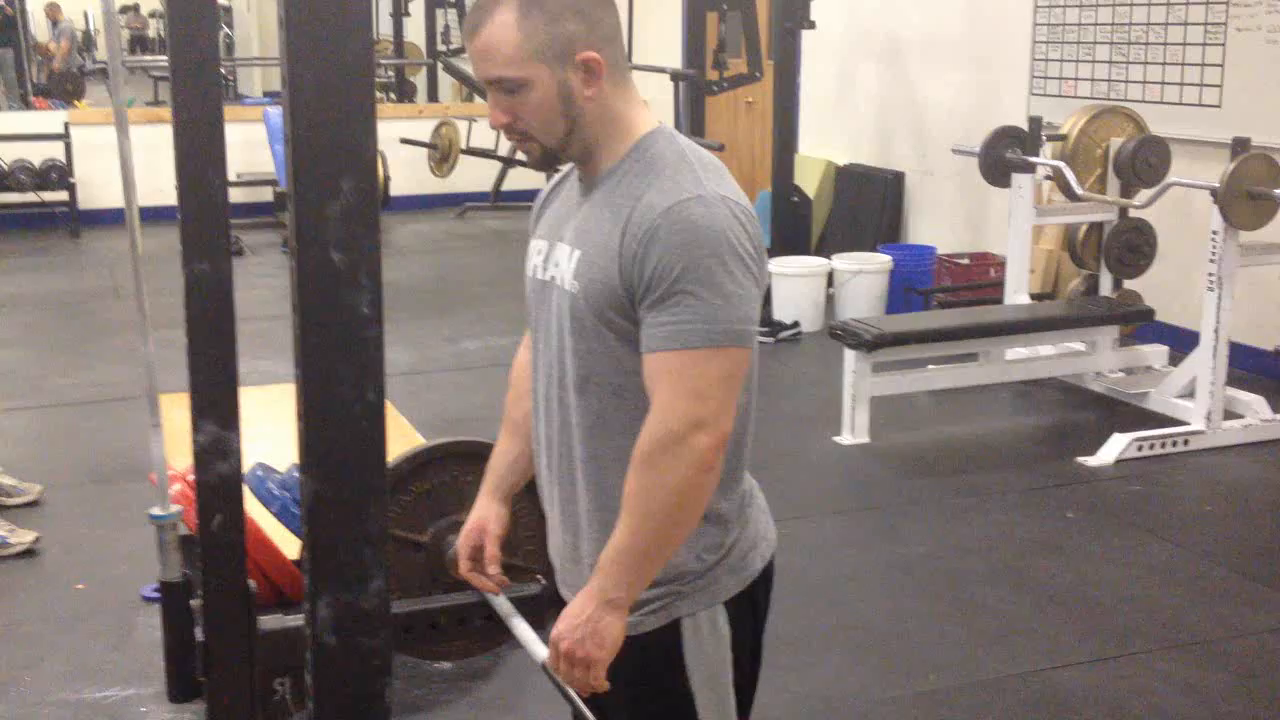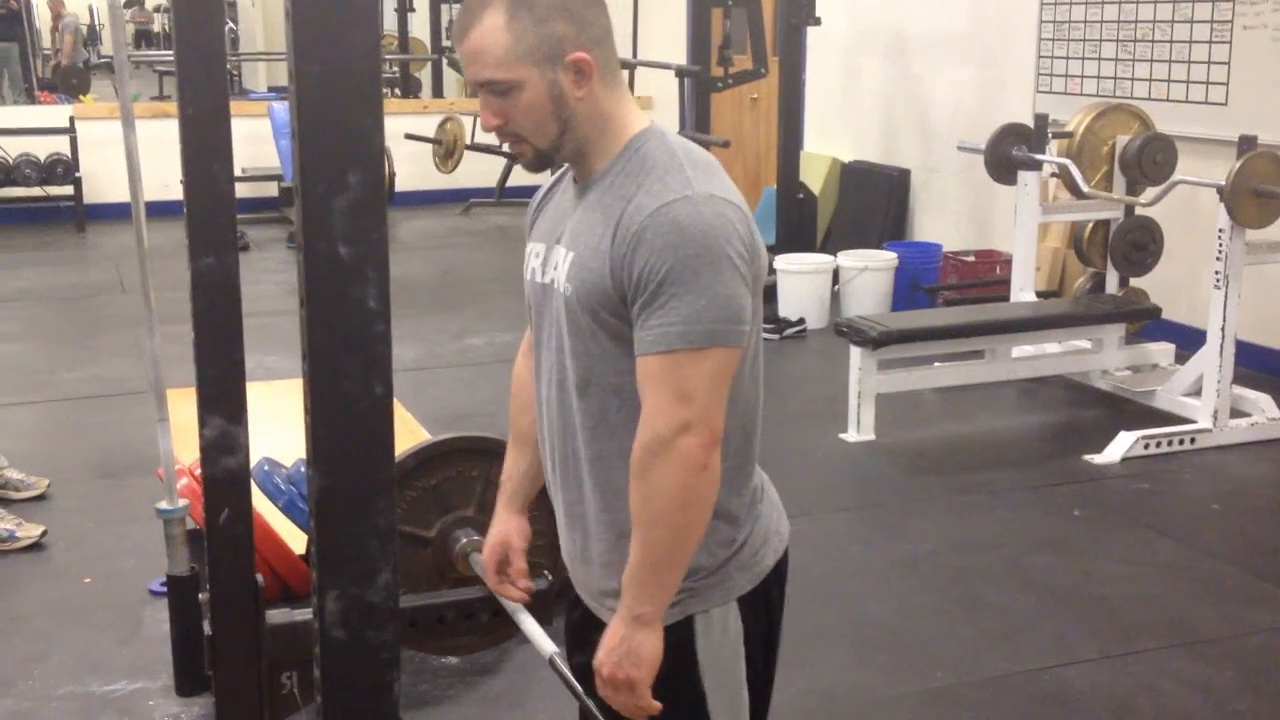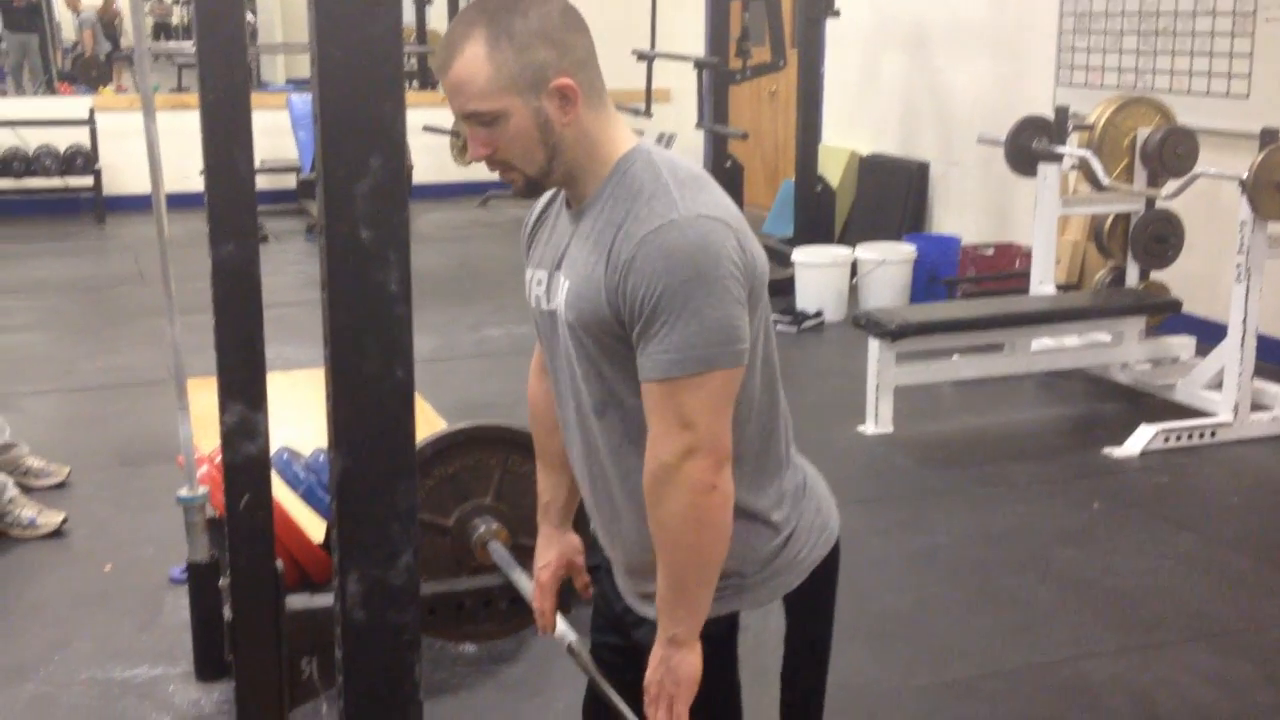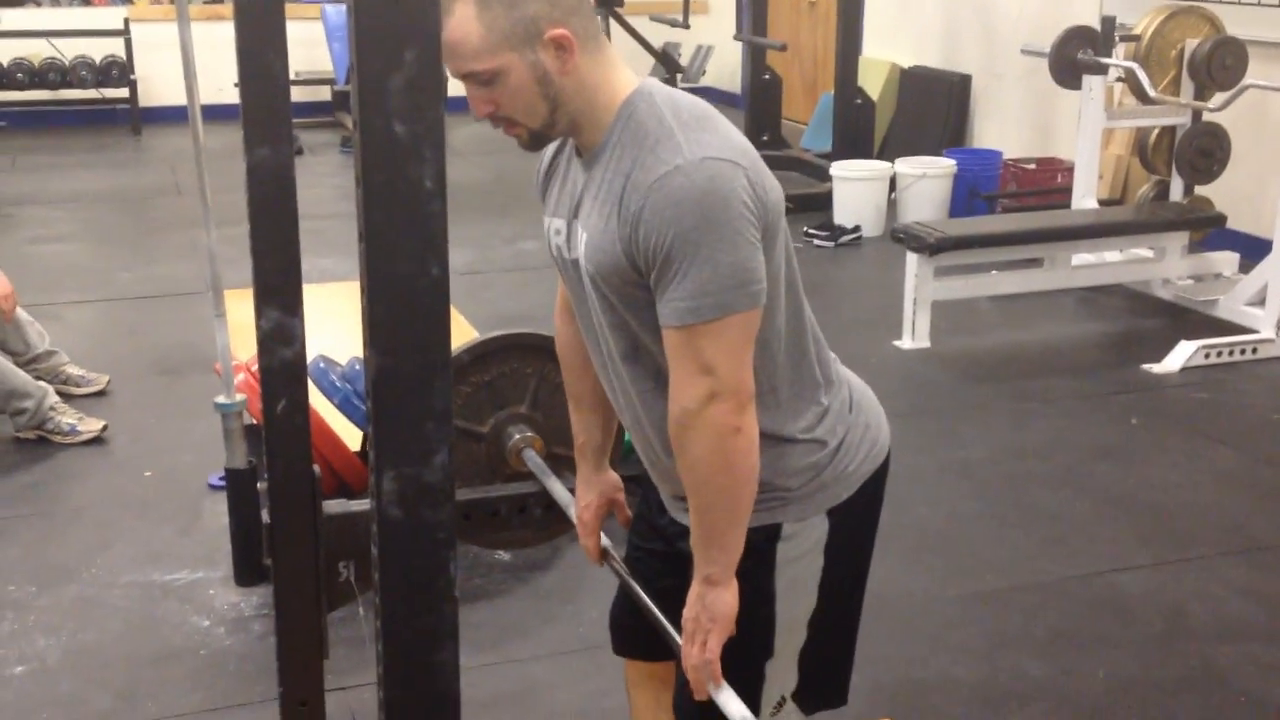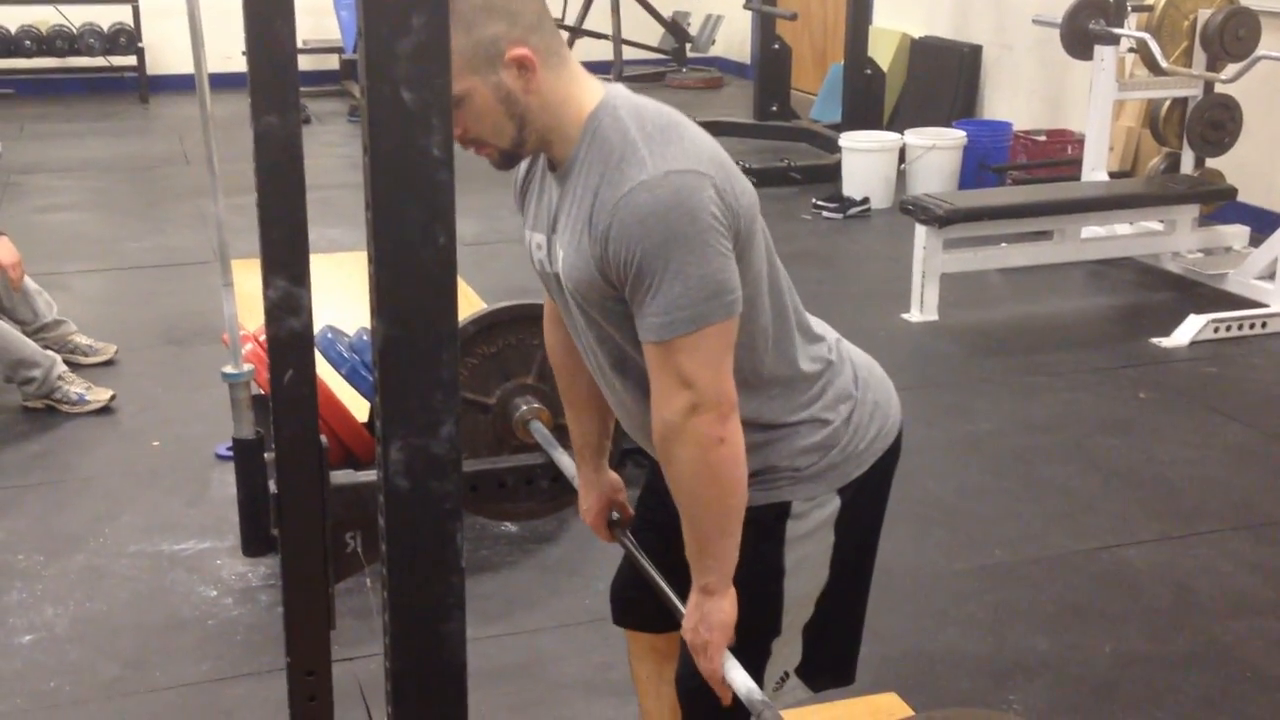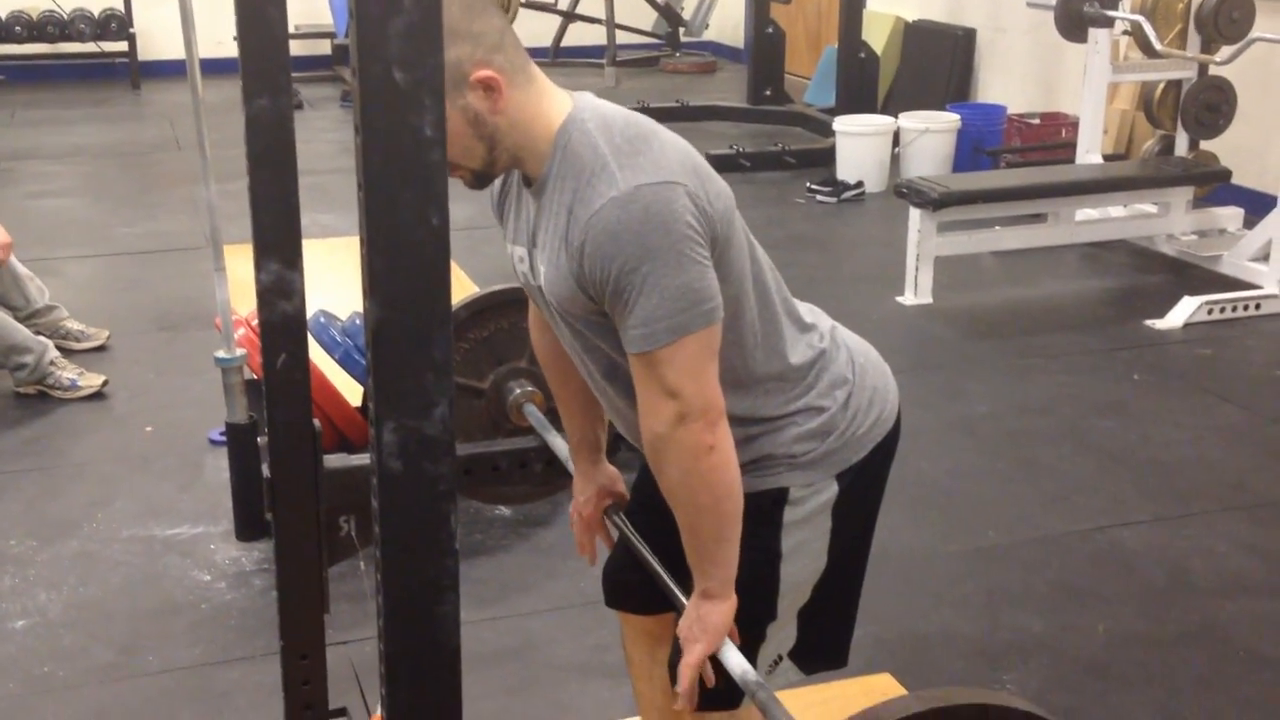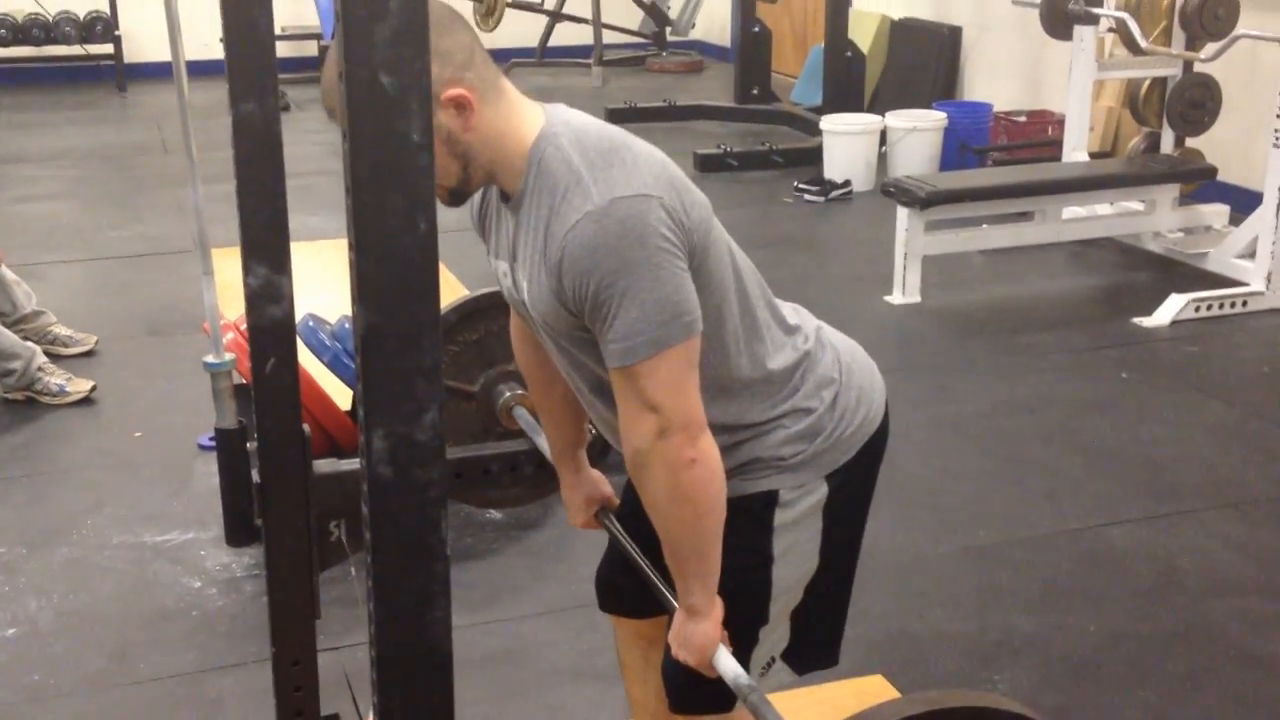
dt=0.5s
person 1, frame 1
left shoulder: (688, 214)
right shoulder: (566, 191)
left elbow: (692, 433)
left wrist: (609, 599)
right wrist: (494, 492)
left hip: (676, 586)
right hip: (592, 560)
person 1, frame 2
left shoulder: (681, 215)
right shoulder: (561, 192)
left elbow: (684, 436)
left wrist: (642, 618)
right wrist: (511, 503)
left hip: (692, 584)
person 1, frame 3
left shoulder: (676, 234)
right shoulder: (554, 211)
left elbow: (692, 458)
right elbow: (554, 373)
left wrist: (682, 637)
right wrist: (553, 524)
left hip: (745, 574)
person 1, frame 4
left shoulder: (686, 177)
right shoulder: (564, 151)
left elbow: (715, 401)
right elbow: (578, 313)
left wrist: (715, 577)
right wrist: (591, 466)
left hip: (797, 481)
right hip: (689, 474)
right knee: (644, 645)
person 1, frame 5
left shoulder: (654, 190)
right shoulder: (545, 157)
left elbow: (699, 412)
right elbow: (569, 320)
left wrist: (713, 586)
right wrist: (592, 467)
left hip: (814, 452)
right hip: (725, 444)
right knee: (647, 615)
person 1, frame 6
left shoulder: (628, 203)
right shoulder: (521, 165)
left elbow: (685, 421)
right elbow: (556, 324)
left wrist: (714, 594)
right wrist: (588, 466)
left hip: (813, 438)
right hip: (726, 431)
right knee: (640, 597)
person 1, frame 7
left shoulder: (603, 216)
right shoulder: (502, 177)
left elbow: (669, 434)
right elbow: (537, 332)
left wrist: (700, 602)
right wrist: (572, 469)
left hip: (800, 437)
right hip: (722, 427)
right knee: (634, 603)
